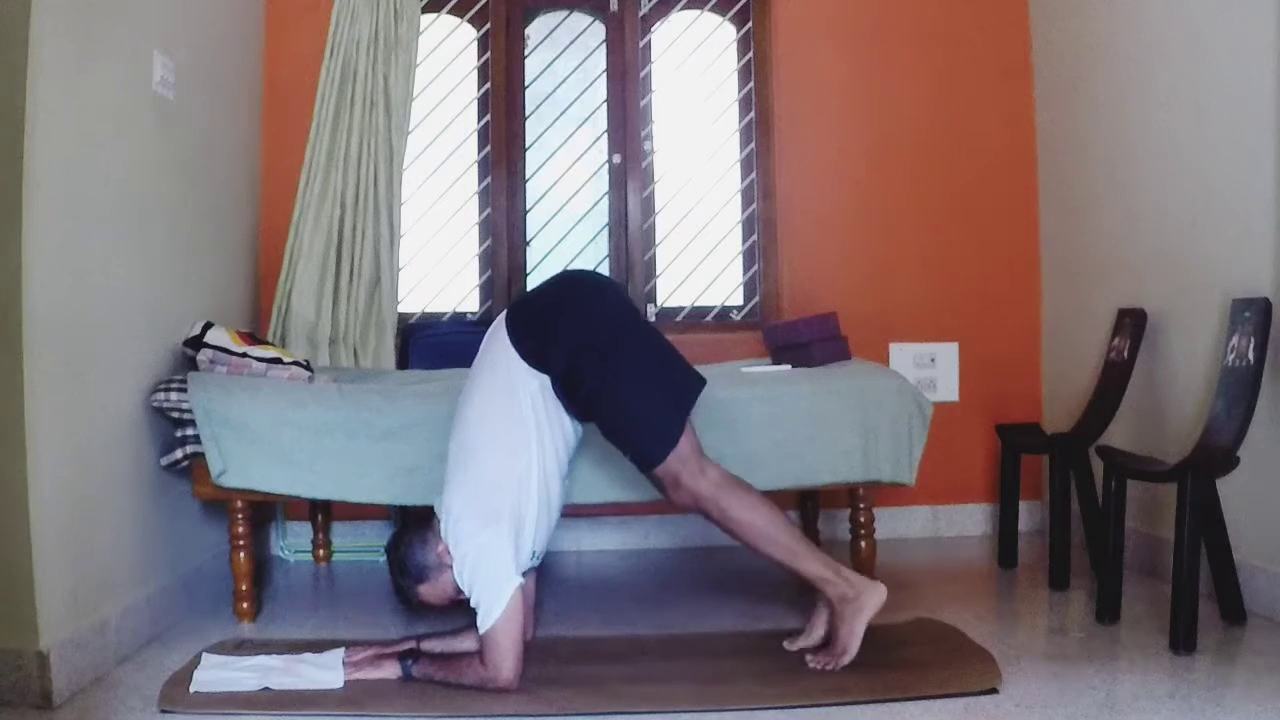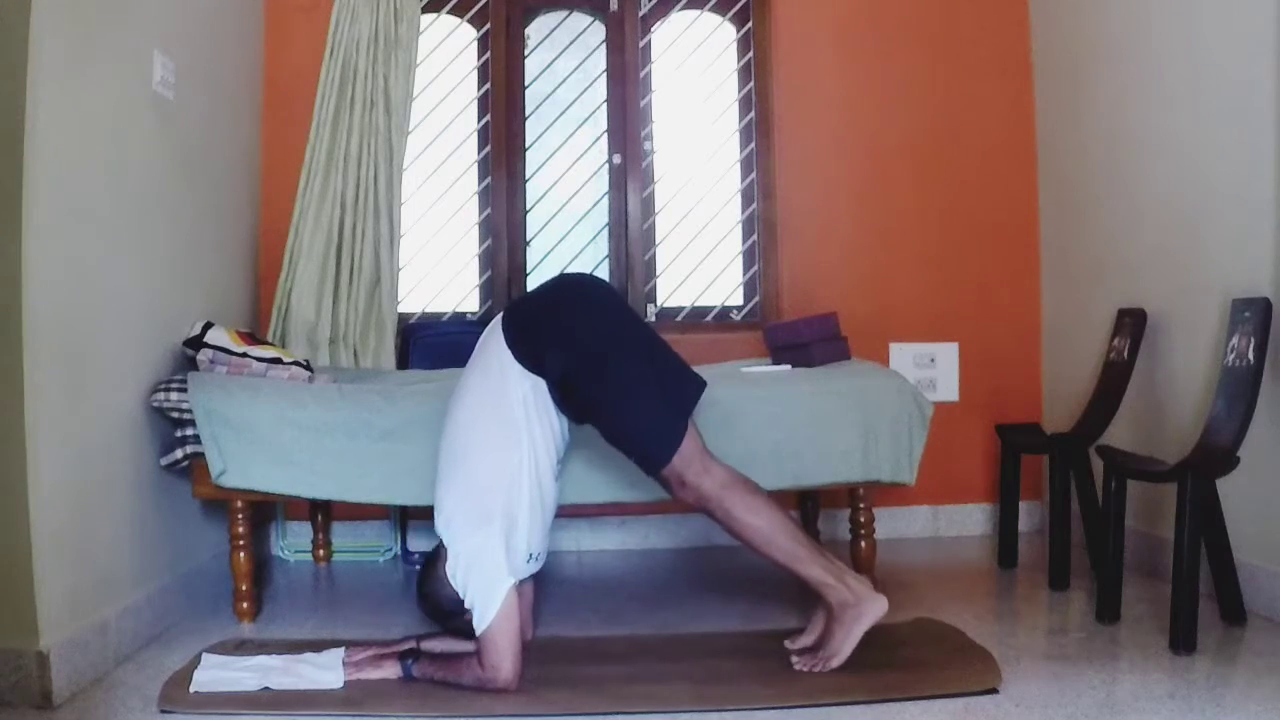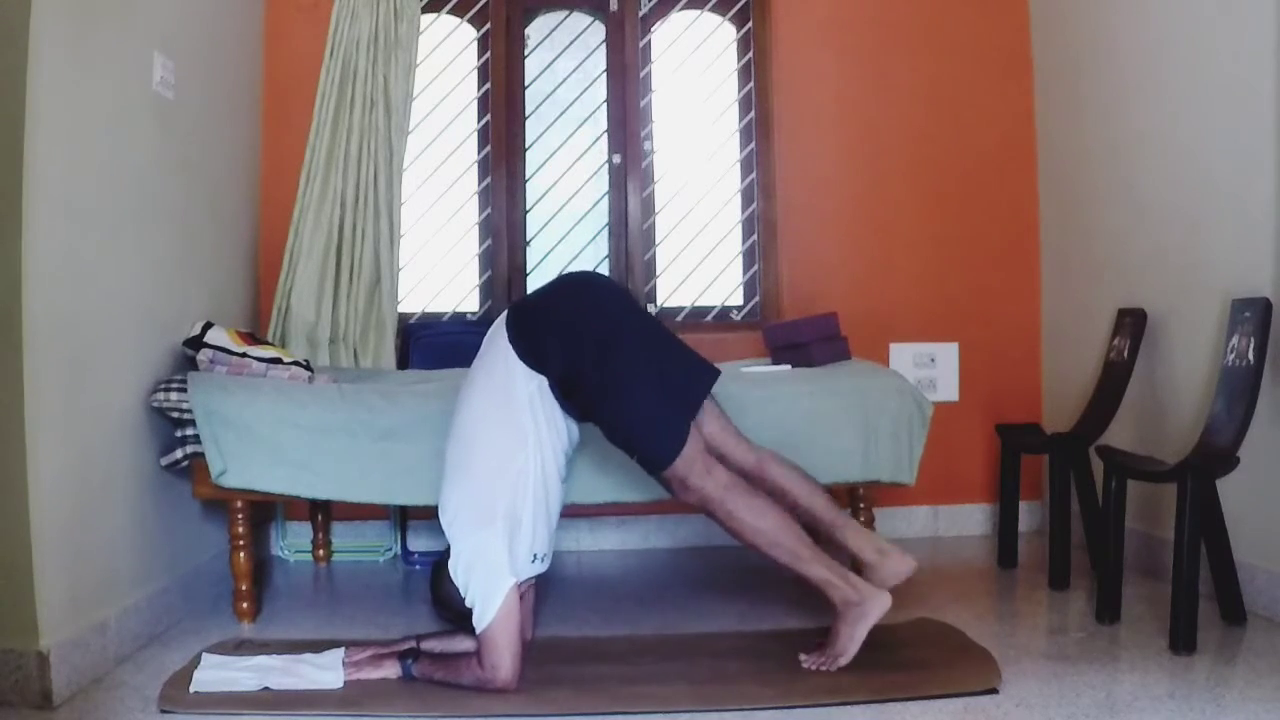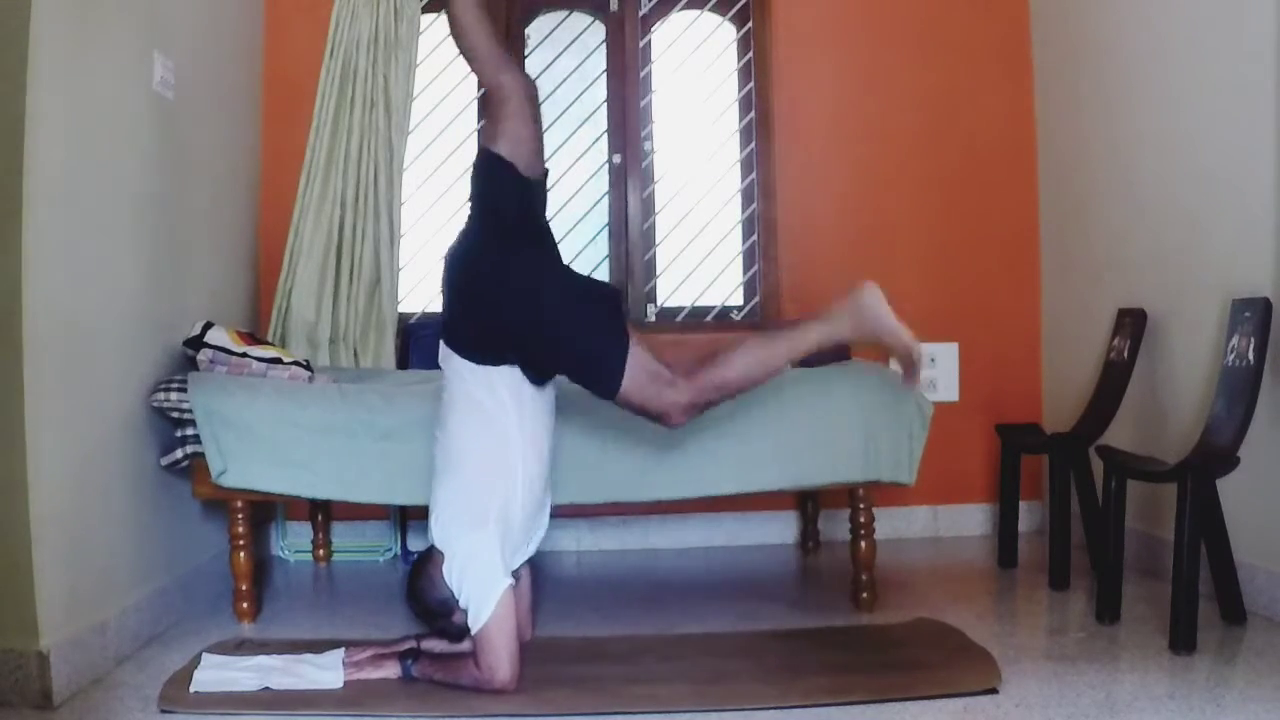
dt=0.7s
person 1, frame 1
left shoulder: (478, 537)
right shoulder: (487, 521)
left elbow: (501, 671)
right elbow: (515, 628)
left wrist: (407, 666)
right wrist: (418, 644)
left knee: (690, 480)
right knee: (687, 478)
left ankle: (844, 590)
right ankle: (832, 583)
person 1, frame 2
left shoulder: (474, 542)
right shoulder: (477, 523)
left elbow: (501, 671)
right elbow: (519, 631)
left wrist: (407, 665)
right wrist: (417, 643)
left hip: (566, 327)
right hip: (561, 324)
left knee: (695, 478)
right knee: (694, 475)
left ankle: (847, 594)
right ankle: (834, 583)
person 1, frame 3
left shoulder: (477, 537)
right shoulder: (481, 522)
left elbow: (501, 672)
right elbow: (513, 630)
left wrist: (404, 661)
right wrist: (417, 640)
left hip: (573, 327)
right hip: (575, 316)
left knee: (698, 478)
right knee: (727, 451)
left ankle: (850, 593)
right ankle: (869, 553)
person 1, frame 4
left shoulder: (468, 544)
left elbow: (499, 672)
left wrist: (407, 662)
right wrist: (430, 642)
right hip: (496, 277)
left ankle: (847, 318)
